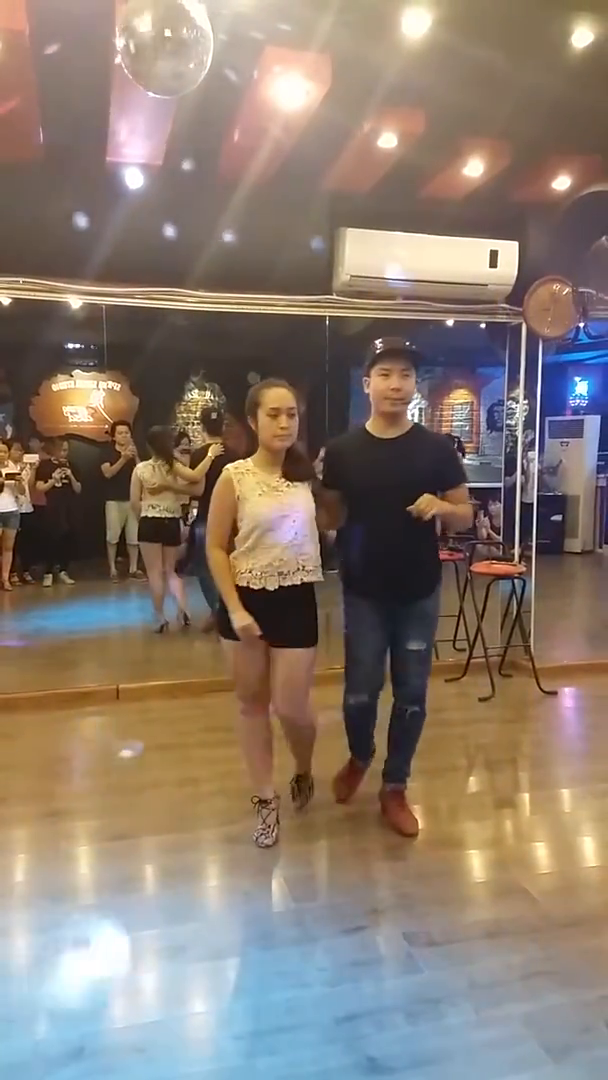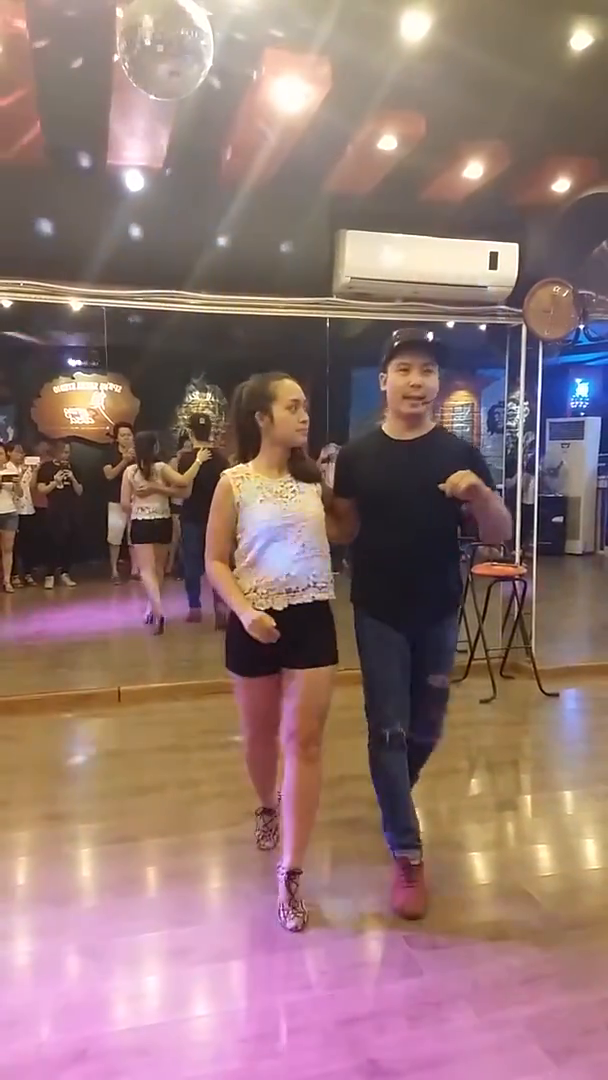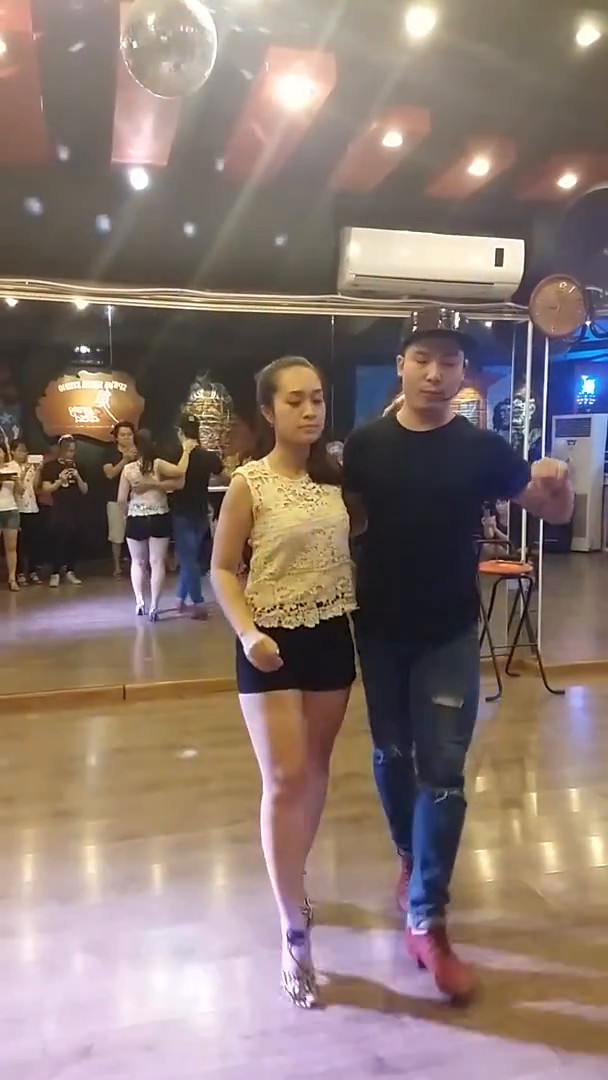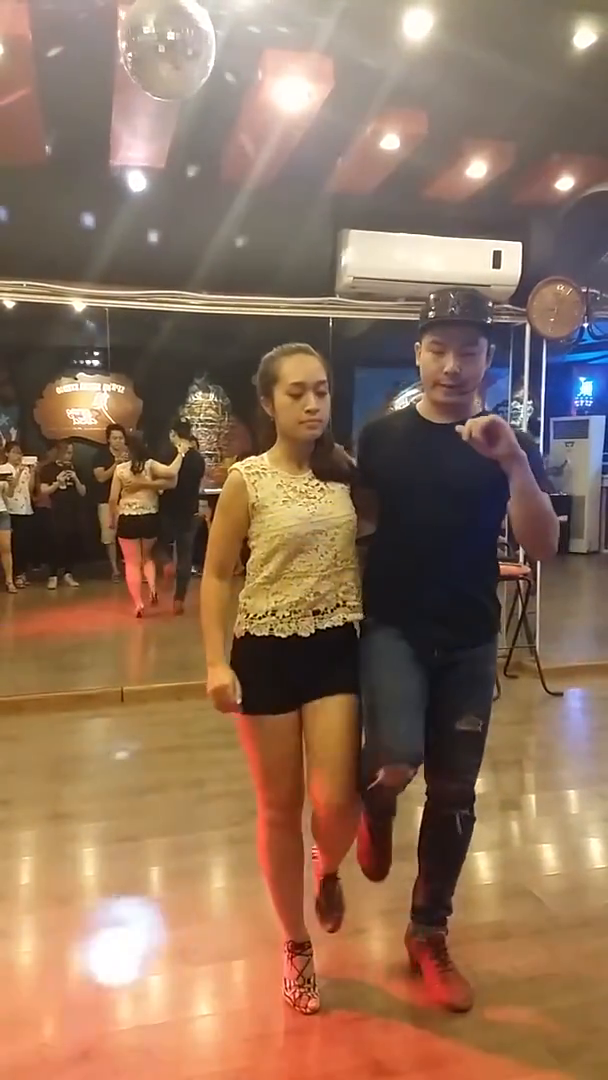
dt=0.5s
person 1, frame 1
left shoulder: (436, 449)
right shoulder: (342, 451)
left elbow: (465, 516)
right elbow: (333, 515)
left wrist: (440, 508)
left hip: (419, 592)
right hip: (363, 591)
left knee: (412, 695)
right knee: (360, 692)
left ankle: (395, 788)
right ankle: (359, 758)
person 1, frame 2
left shoulder: (459, 454)
right shoulder: (357, 455)
left elbow: (500, 534)
right elbow: (345, 528)
left wrist: (479, 494)
left hip: (439, 613)
right hip: (377, 612)
left knee: (426, 728)
right knee: (388, 731)
left ankle: (398, 788)
right ankle: (406, 856)
person 1, frame 3
left shoulder: (482, 448)
right shoulder: (365, 444)
left elbow: (556, 510)
right elbow: (348, 518)
left wrist: (557, 484)
left hip: (450, 631)
right hip: (379, 626)
left knee: (443, 770)
right knee: (391, 754)
left ankle: (426, 920)
right ankle: (409, 854)
person 1, frame 4
left shoulder: (505, 443)
right shoulder: (380, 436)
left elbow: (543, 545)
left wrist: (512, 462)
left hip: (470, 637)
right hip: (392, 624)
left knee: (454, 793)
right knee: (393, 764)
left ankle: (428, 934)
right ankle: (376, 808)
person 2, frame 1
left shoulder: (306, 475)
right shoulder: (234, 477)
left elbow: (325, 526)
right elbow: (216, 548)
right wrist: (235, 608)
left hip: (296, 600)
right hip: (244, 600)
left knee: (291, 707)
right knee: (252, 704)
left ankle: (303, 773)
right ankle: (265, 799)
person 2, frame 2
left shoulder: (313, 480)
right shoulder: (233, 483)
left elbow: (337, 535)
right elbow: (215, 561)
right wrist: (244, 611)
left hip: (312, 621)
right hip: (255, 626)
left knee: (304, 745)
right knee: (260, 738)
left ankle: (290, 873)
right ankle: (267, 805)
person 2, frame 3
left shoulder: (336, 477)
right shoulder: (249, 482)
left elbow: (357, 541)
right elbow: (222, 570)
right wrist: (247, 632)
left hip: (332, 637)
right hip: (272, 644)
left knee: (315, 766)
right knee: (284, 781)
left ankle: (293, 877)
right ankle: (294, 934)
person 2, frame 4
left shoulder: (345, 473)
right shoulder: (247, 479)
right elbow: (217, 575)
right wrist: (217, 661)
left hip: (336, 646)
right hip: (266, 651)
left knee: (335, 800)
right knee: (280, 804)
left ankle: (329, 872)
right ankle: (296, 946)
